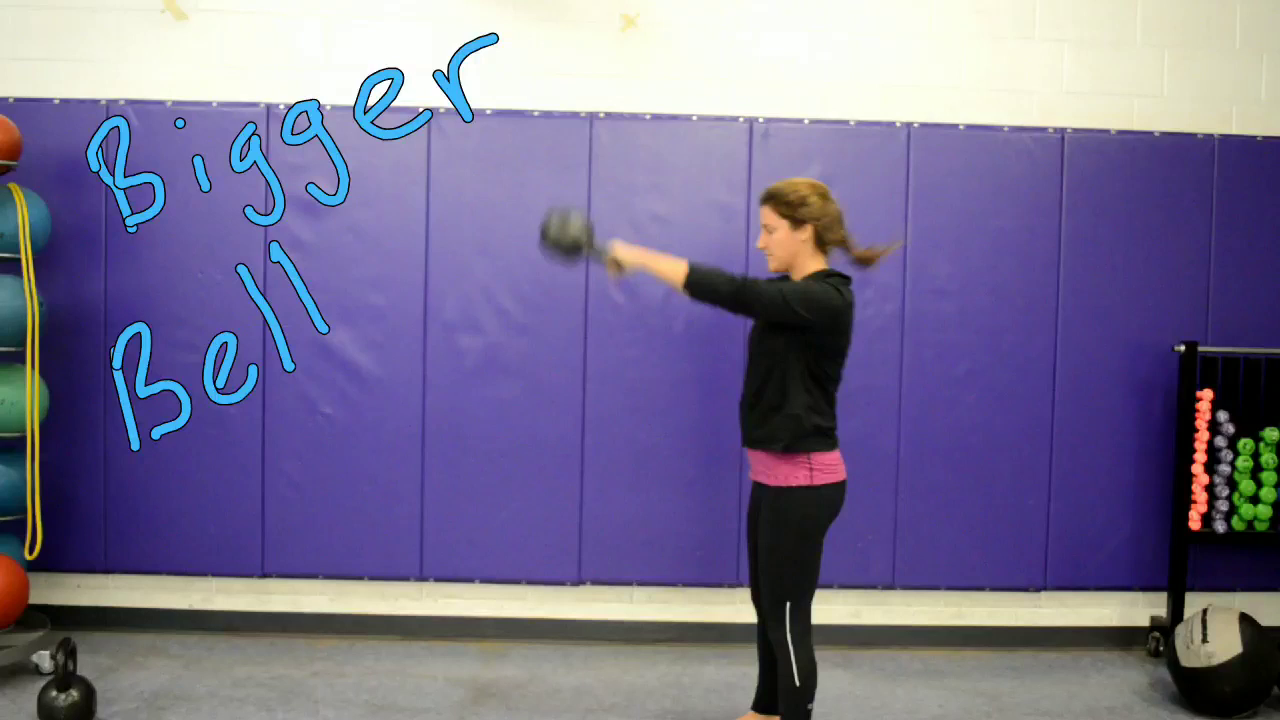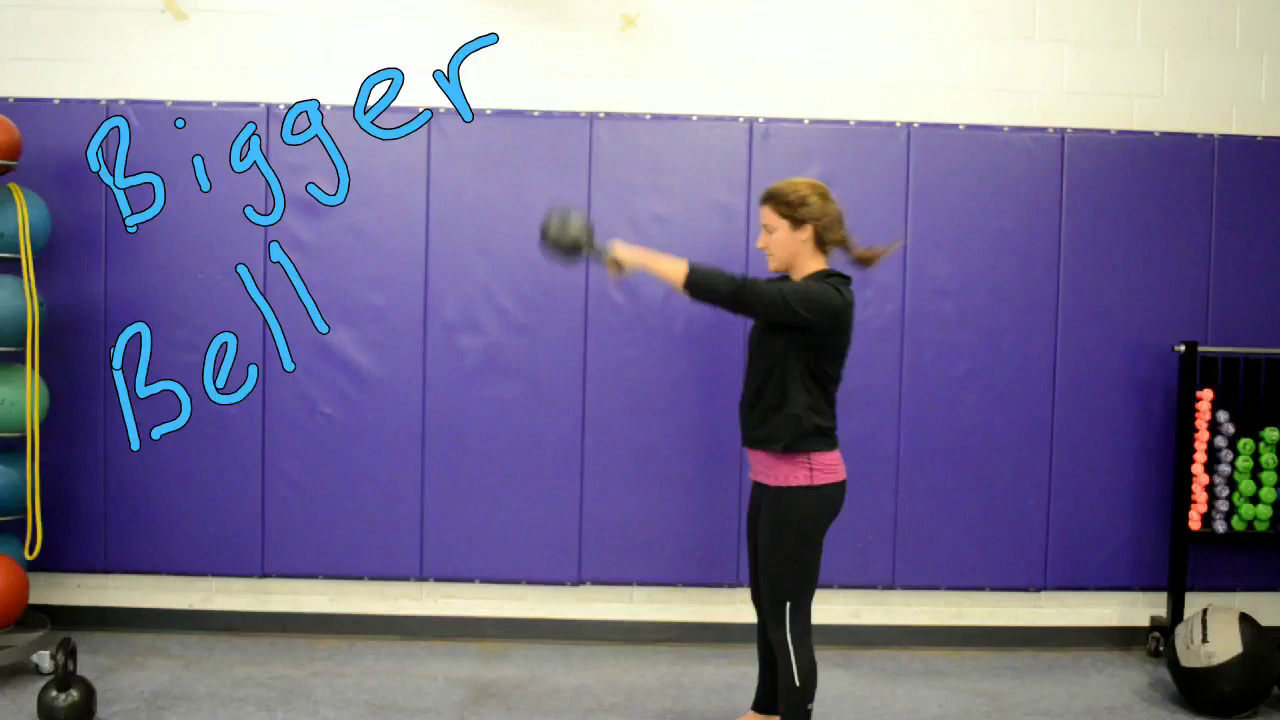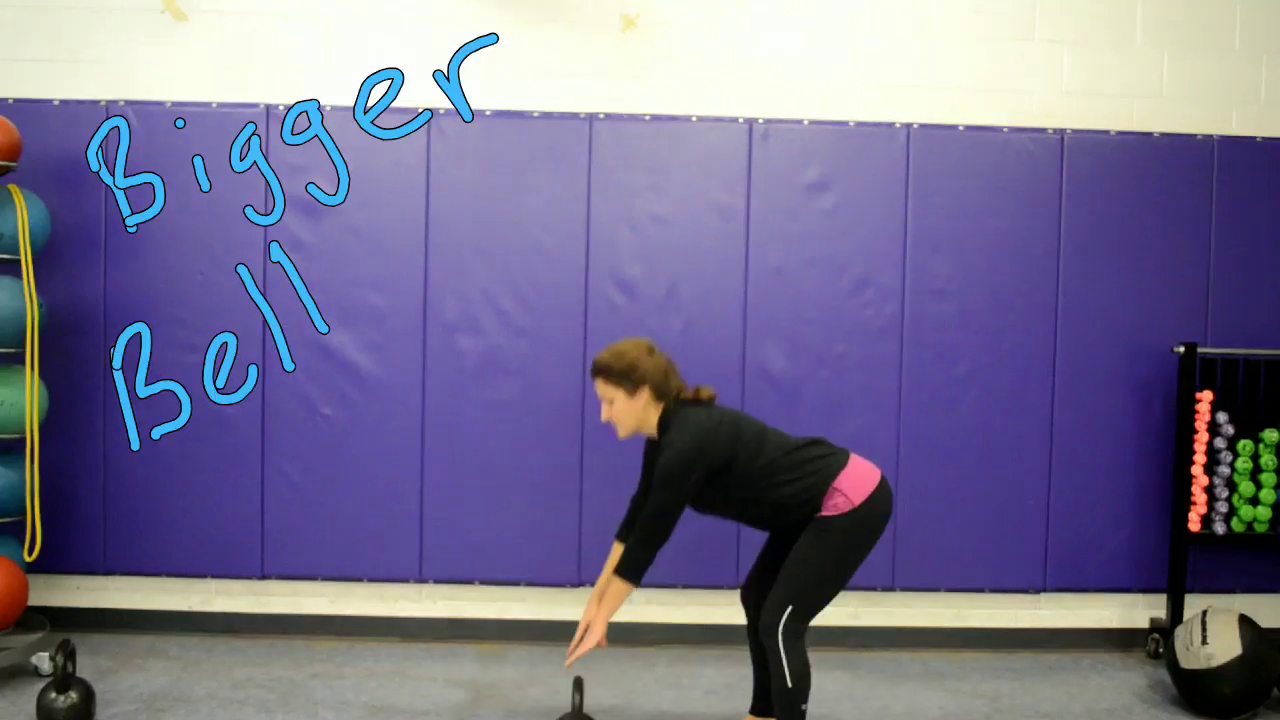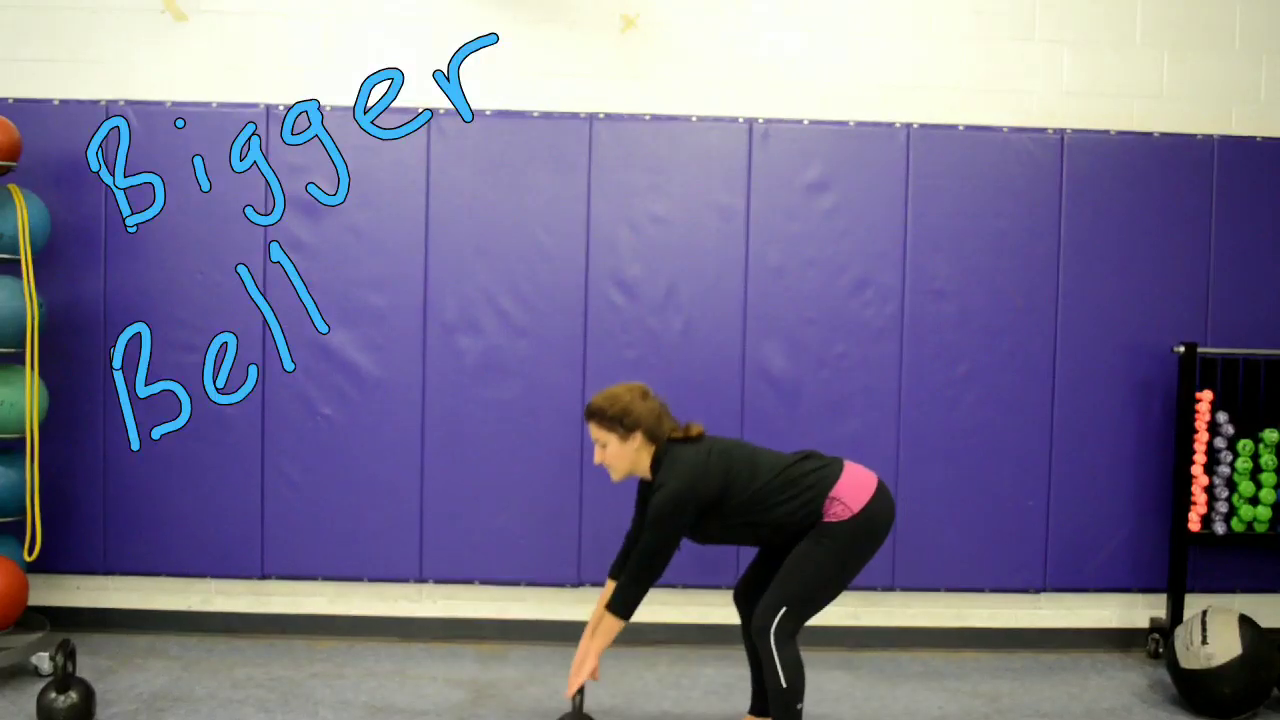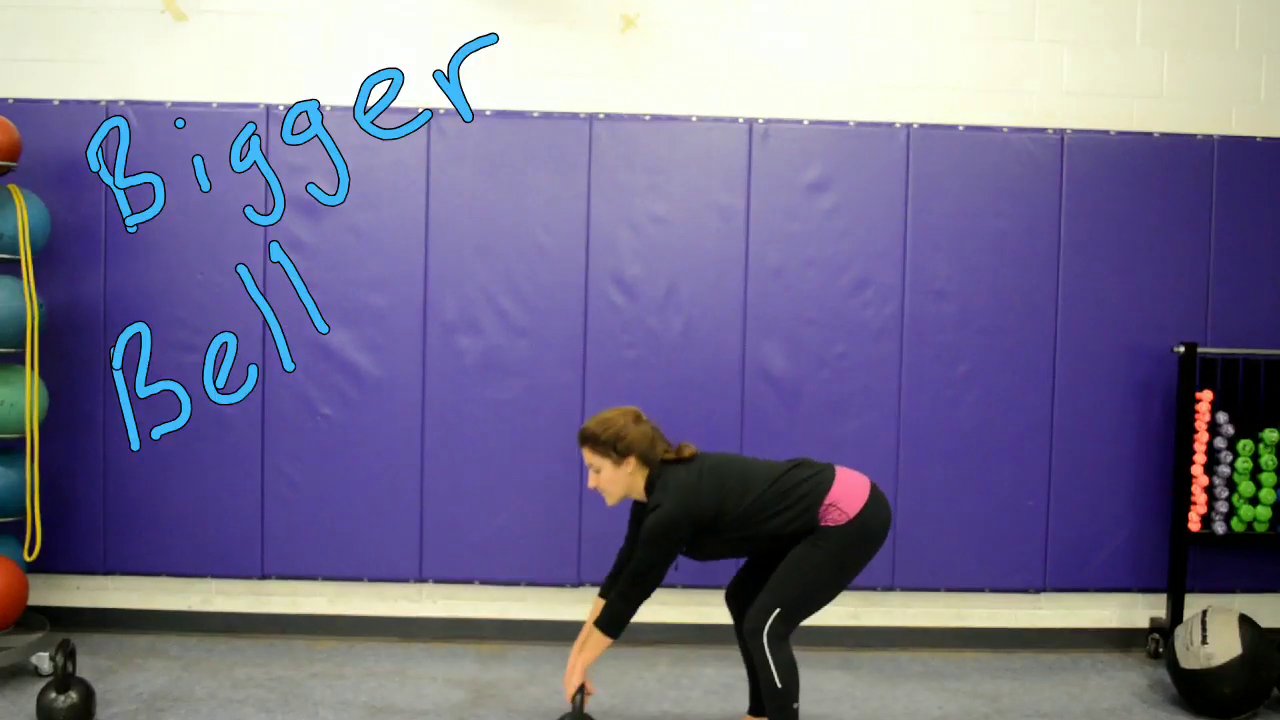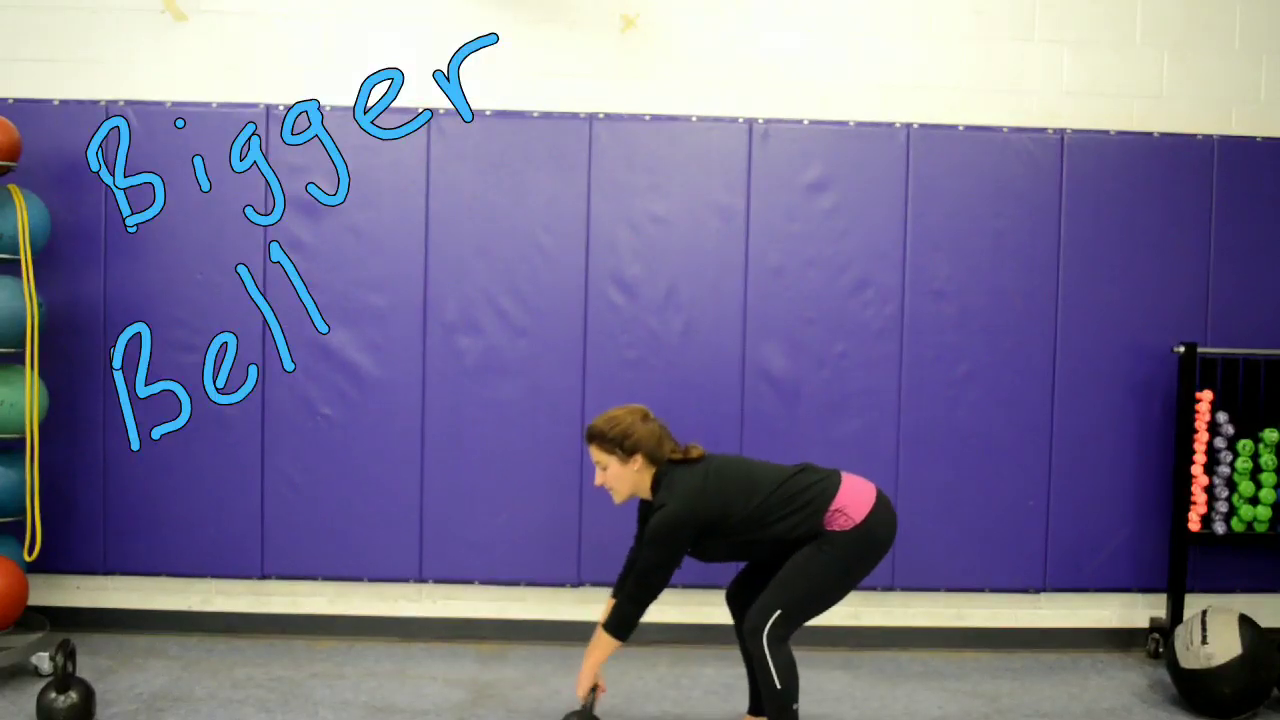
dt=0.3s
person 1, frame 1
left shoulder: (826, 300)
right shoulder: (790, 293)
left elbow: (734, 293)
right elbow: (739, 293)
left wrist: (640, 256)
right wrist: (641, 259)
left hip: (803, 482)
right hip: (774, 476)
left knee: (787, 616)
right knee: (767, 604)
person 1, frame 2
left shoulder: (825, 301)
right shoulder: (791, 292)
left elbow: (734, 292)
right elbow: (737, 293)
left wrist: (639, 255)
right wrist: (639, 258)
left hip: (803, 482)
right hip: (774, 477)
left knee: (786, 614)
right knee: (768, 603)
person 1, frame 3
left shoulder: (687, 443)
right shoulder: (671, 434)
left elbow: (650, 538)
right elbow: (637, 522)
left wrist: (602, 620)
right wrist: (597, 600)
left hip: (851, 504)
right hip: (828, 502)
left knee: (780, 622)
right knee: (757, 599)
person 1, frame 4
left shoulder: (679, 484)
right shoulder: (665, 470)
left elbow: (641, 576)
right elbow: (631, 559)
left wrist: (592, 652)
right wrist: (588, 638)
left hip: (855, 511)
right hip: (827, 508)
left knee: (773, 624)
right knee: (750, 599)
person 1, frame 5
left shoulder: (673, 505)
right shoulder: (659, 488)
left elbow: (632, 593)
right elbow: (622, 577)
left wrist: (581, 664)
right wrist: (578, 653)
left hip: (850, 516)
right hip: (823, 511)
left knee: (765, 626)
right knee: (742, 599)
person 1, frame 6
left shoulder: (678, 506)
right shoulder: (667, 486)
left elbow: (640, 593)
right elbow: (634, 576)
left wrist: (592, 667)
right wrist: (591, 656)
left hip: (856, 523)
right hip: (834, 515)
left knee: (766, 627)
right knee: (743, 600)
